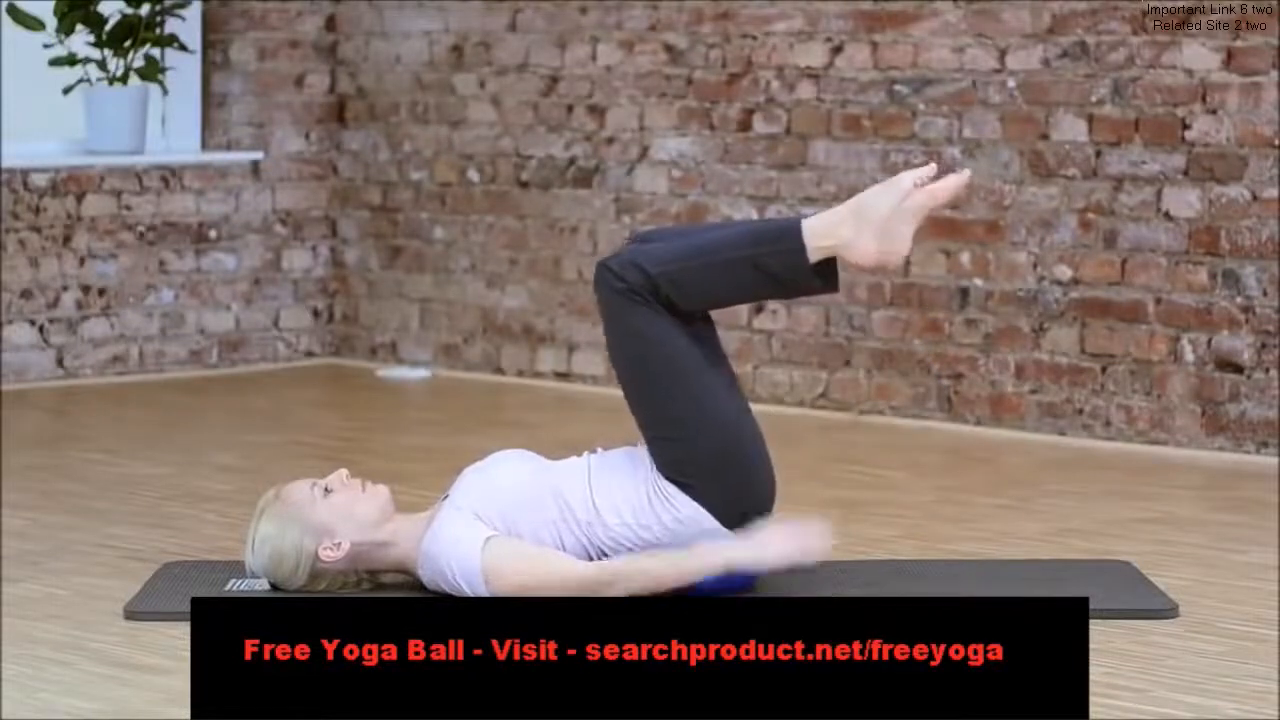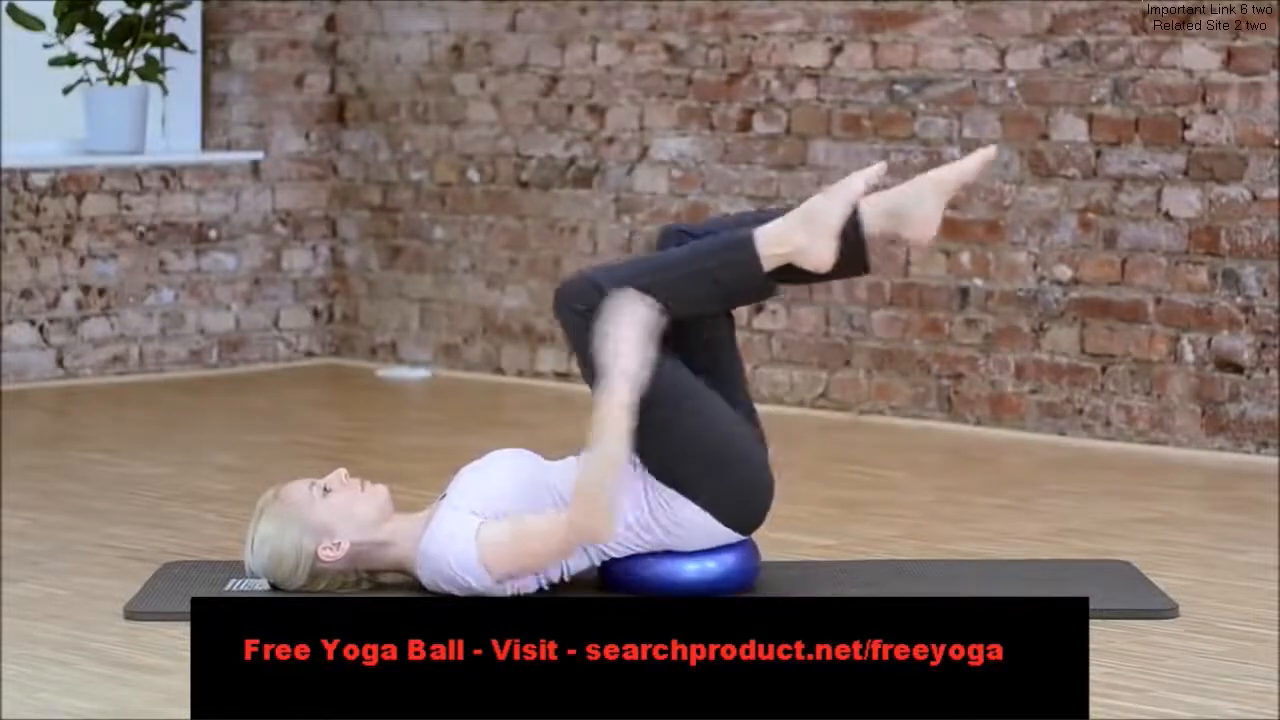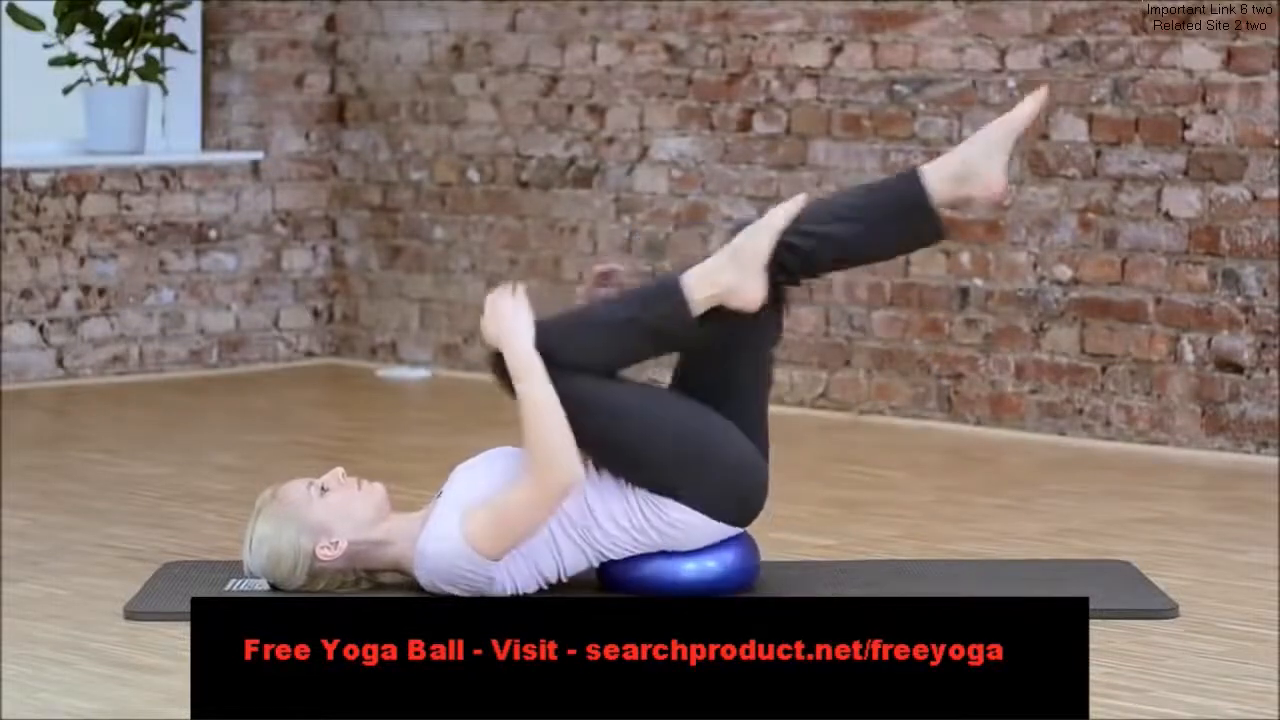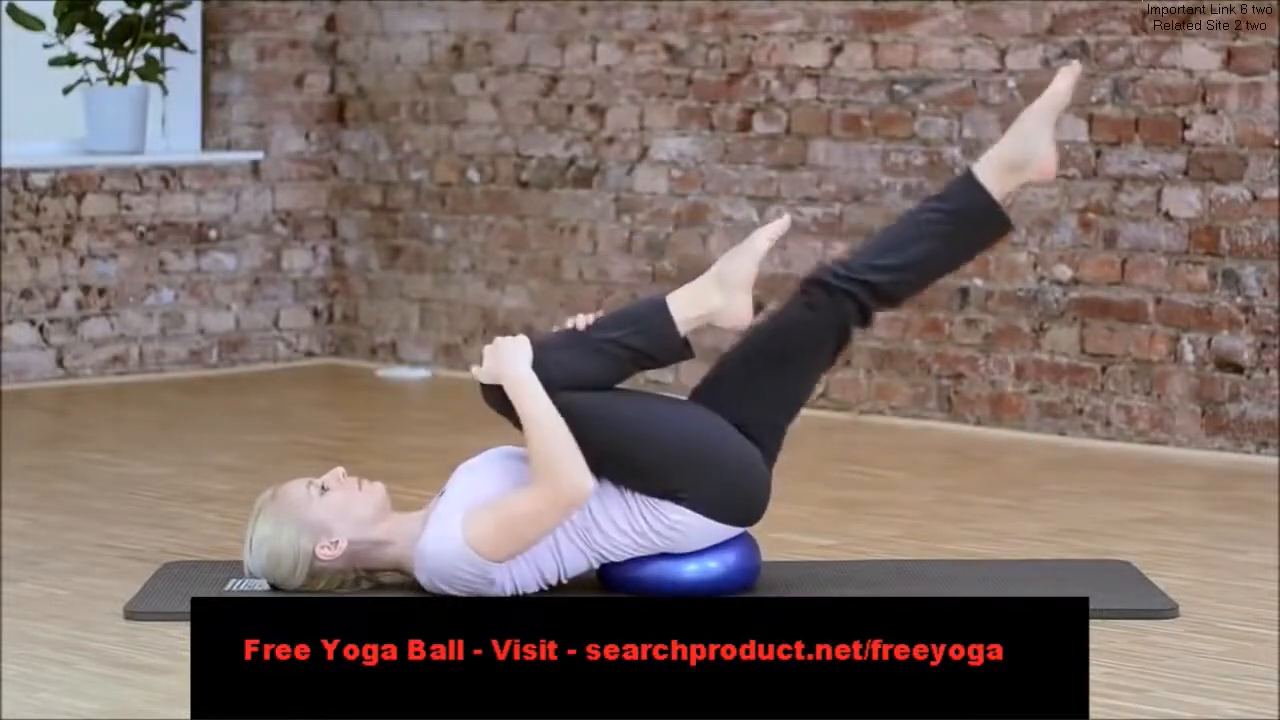
dt=0.3s
person 1, frame 1
left shoulder: (448, 521)
right shoulder: (450, 554)
right elbow: (601, 579)
right wrist: (741, 549)
left hip: (688, 491)
right hip: (713, 495)
left knee: (654, 255)
right knee: (626, 277)
left ankle: (836, 238)
right ankle: (833, 233)
person 1, frame 2
left shoulder: (448, 519)
right shoulder: (449, 554)
right elbow: (588, 523)
right wrist: (623, 381)
left hip: (693, 480)
right hip: (712, 493)
left knee: (682, 252)
right knee: (589, 296)
left ankle: (884, 215)
right ankle: (787, 241)
person 1, frame 3
left shoulder: (439, 522)
right shoulder: (449, 553)
right elbow: (559, 476)
left wrist: (575, 332)
right wrist: (519, 344)
left hip: (699, 469)
right hip: (712, 485)
left knee: (773, 249)
right knee: (530, 344)
left ankle: (951, 179)
right ankle: (711, 287)
person 1, frame 4
left shoulder: (444, 521)
right shoulder: (448, 555)
right elbow: (571, 489)
left wrist: (554, 366)
right wrist: (519, 376)
left hip: (706, 472)
right hip: (714, 489)
right knee: (515, 379)
left ankle: (1002, 170)
right ankle: (700, 303)
